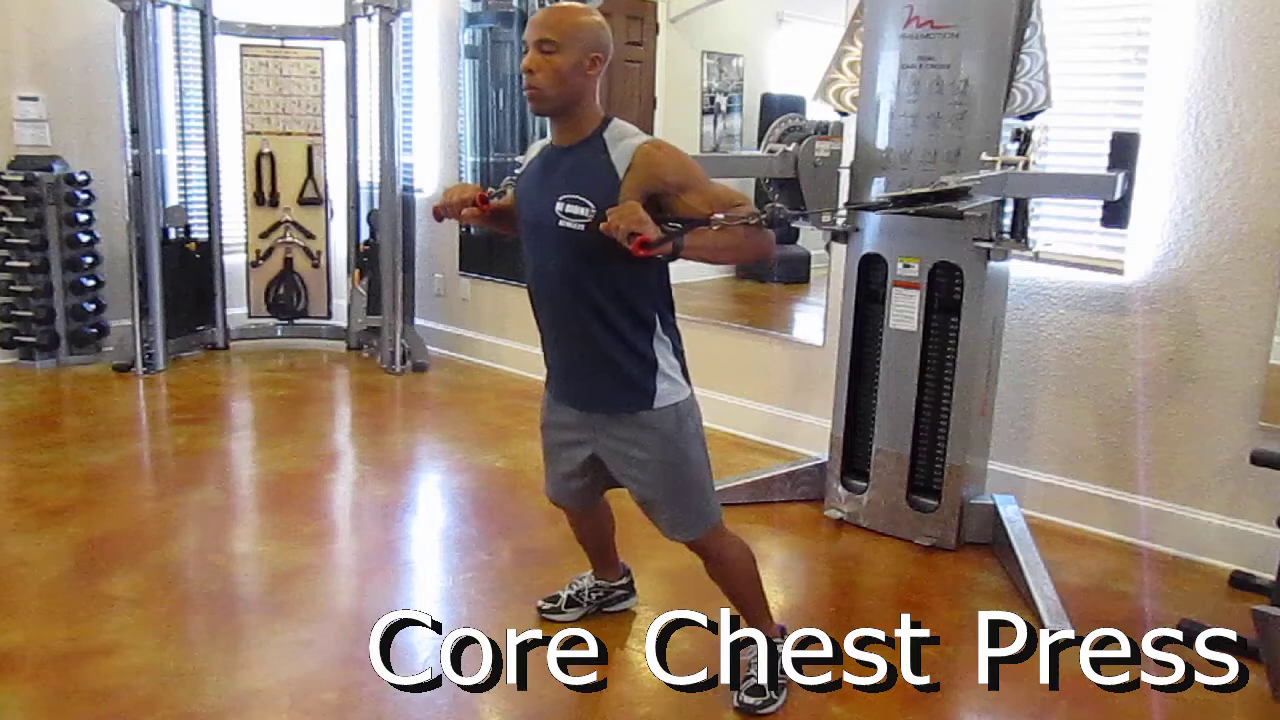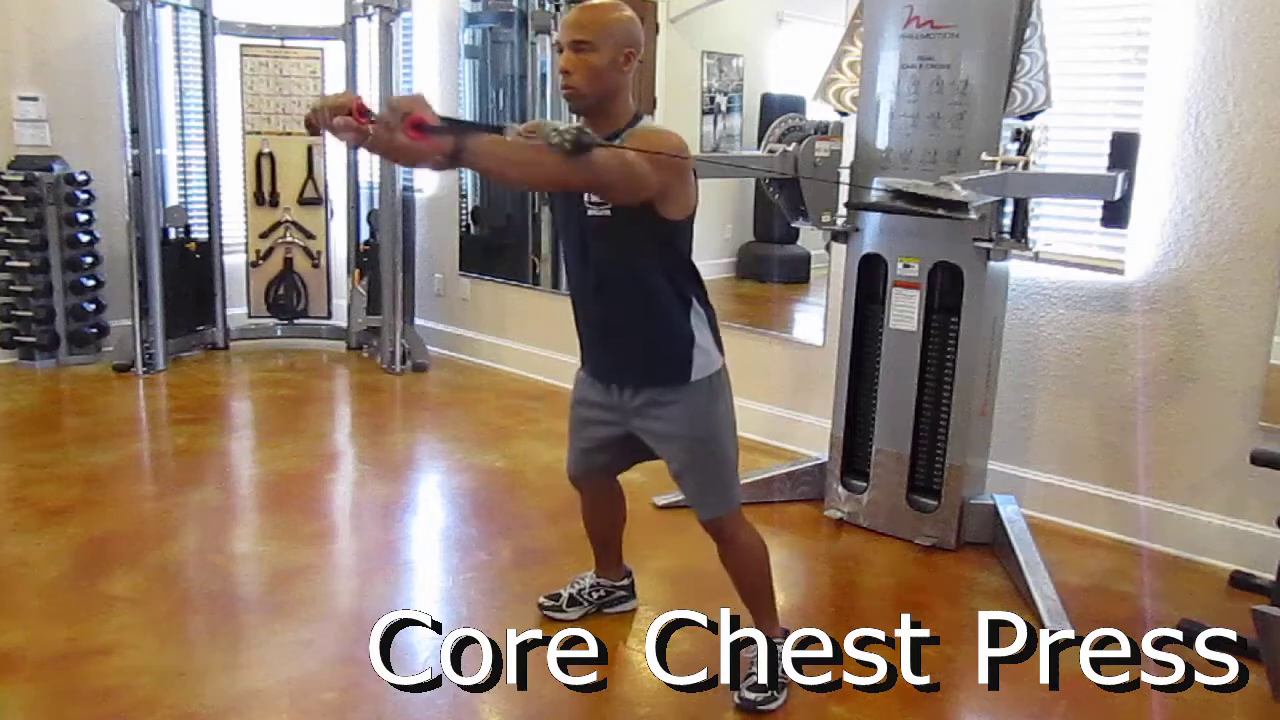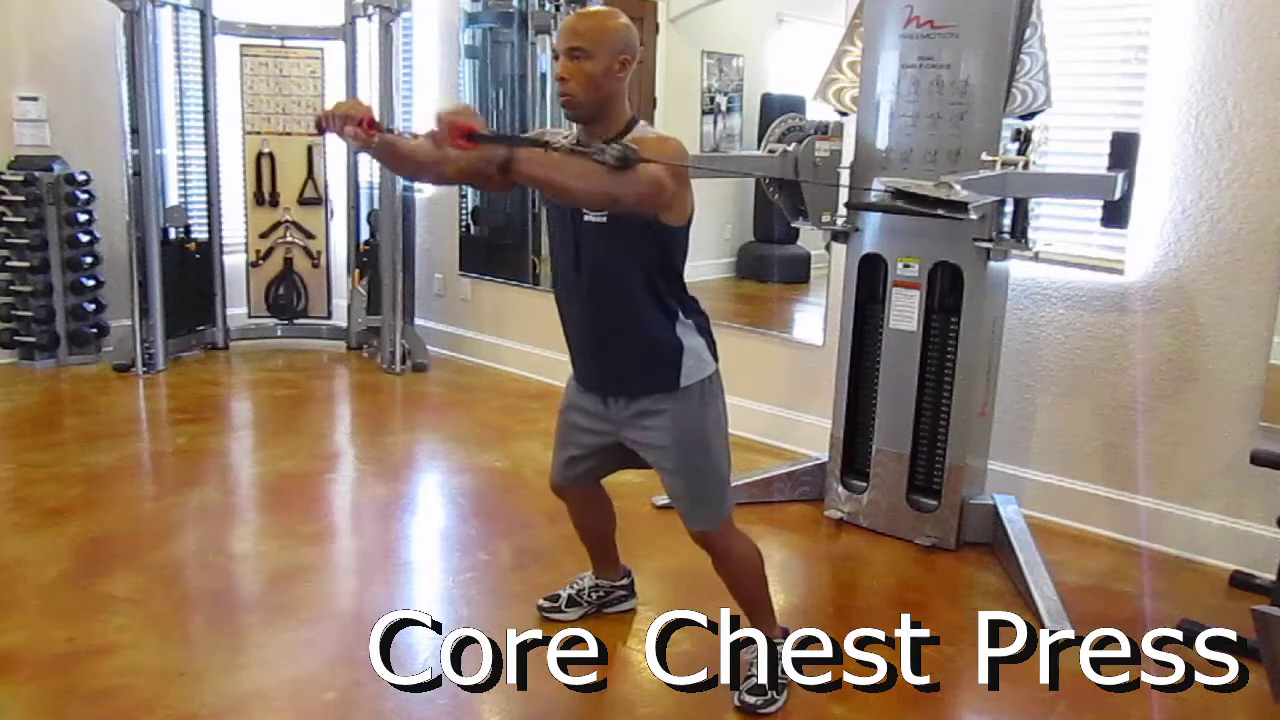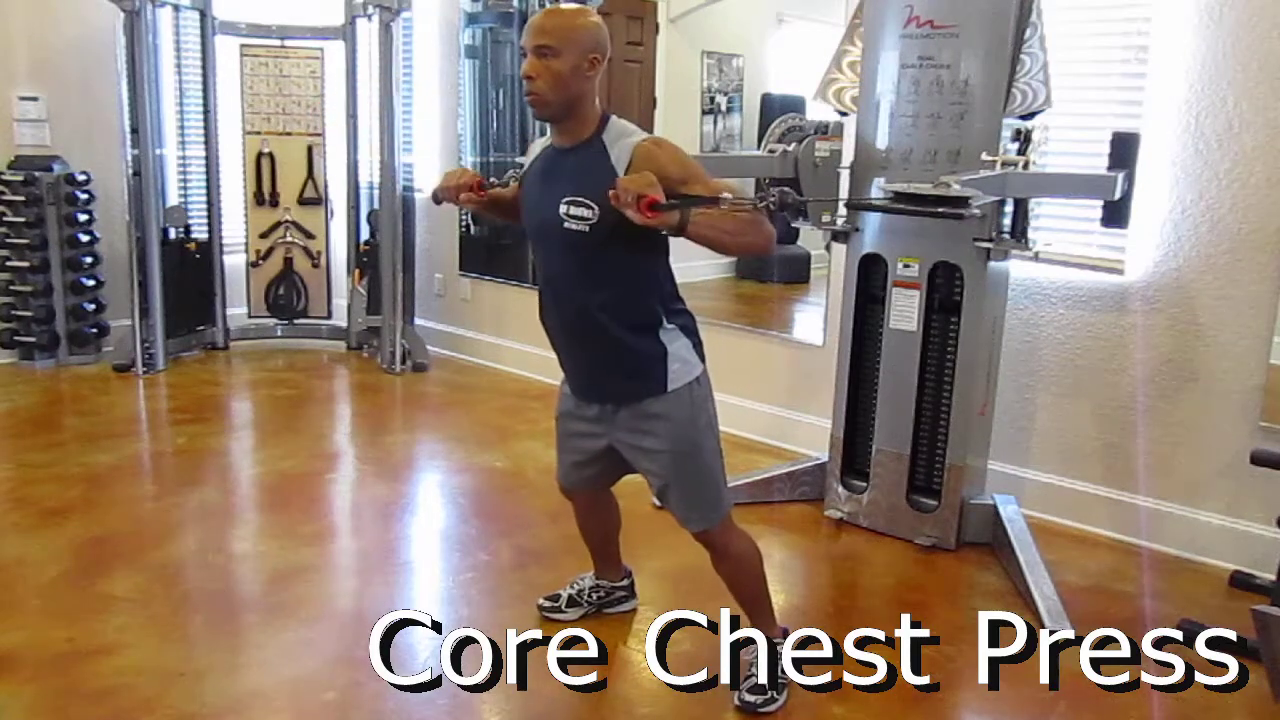
dt=0.7s
person 1, frame 1
left shoulder: (643, 161)
right shoulder: (536, 161)
left elbow: (757, 236)
left wrist: (666, 240)
right wrist: (478, 209)
left hip: (643, 399)
right hip: (566, 390)
left knee: (701, 533)
right knee: (573, 496)
left ankle: (768, 644)
right ankle: (610, 584)
person 1, frame 2
left shoulder: (658, 151)
right shoulder: (549, 142)
left elbow: (575, 173)
right elbow: (440, 159)
left wrist: (449, 145)
right wrist: (372, 132)
left hip: (679, 374)
right hip: (603, 369)
left knee: (720, 516)
right knee: (590, 476)
left ankle: (769, 643)
right ankle: (612, 582)
person 1, frame 3
left shoulder: (657, 152)
right shoulder: (554, 147)
left elbow: (627, 193)
right elbow: (447, 169)
left wrist: (510, 158)
right wrist: (377, 140)
left hip: (671, 381)
right hip: (594, 378)
left knee: (710, 526)
right knee: (572, 481)
left ankle: (769, 643)
right ankle: (610, 583)
person 1, frame 4
left shoulder: (644, 156)
right shoulder: (540, 157)
left elbow: (757, 233)
left wrist: (671, 217)
right wrist: (480, 196)
left hip: (658, 385)
right hip: (584, 382)
left knee: (709, 524)
right knee: (581, 487)
left ankle: (770, 644)
right ankle: (611, 583)
